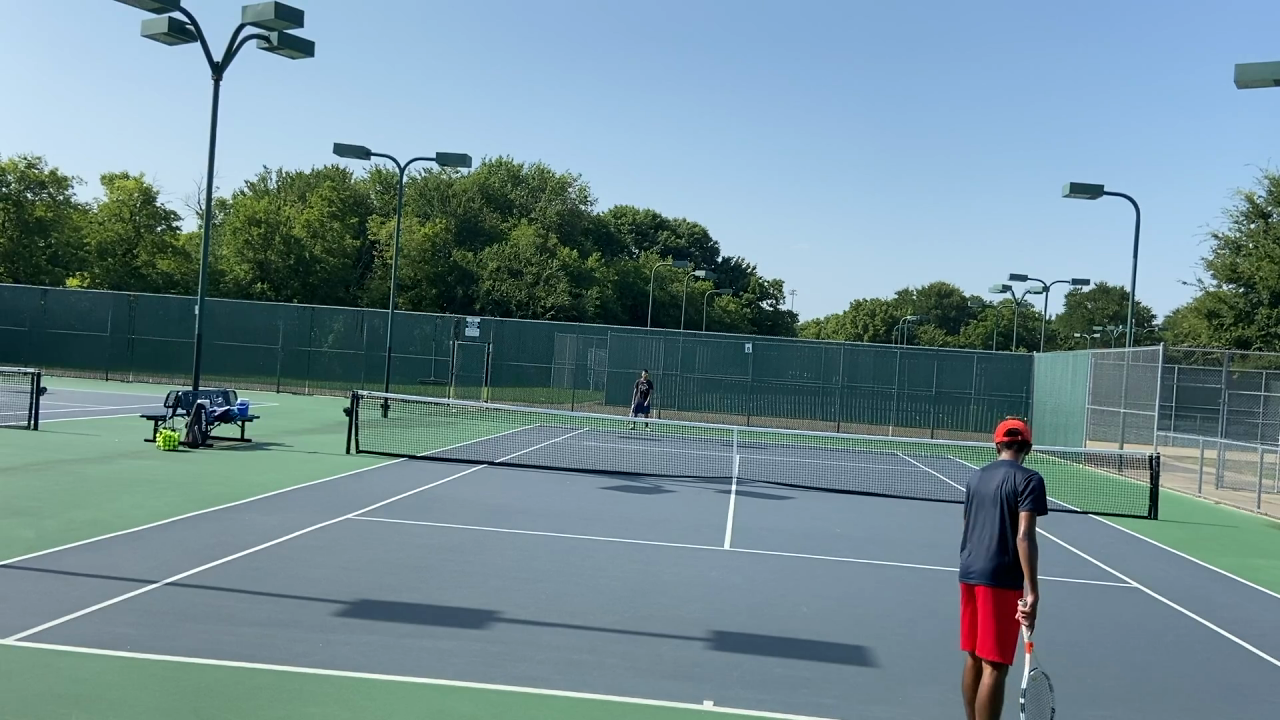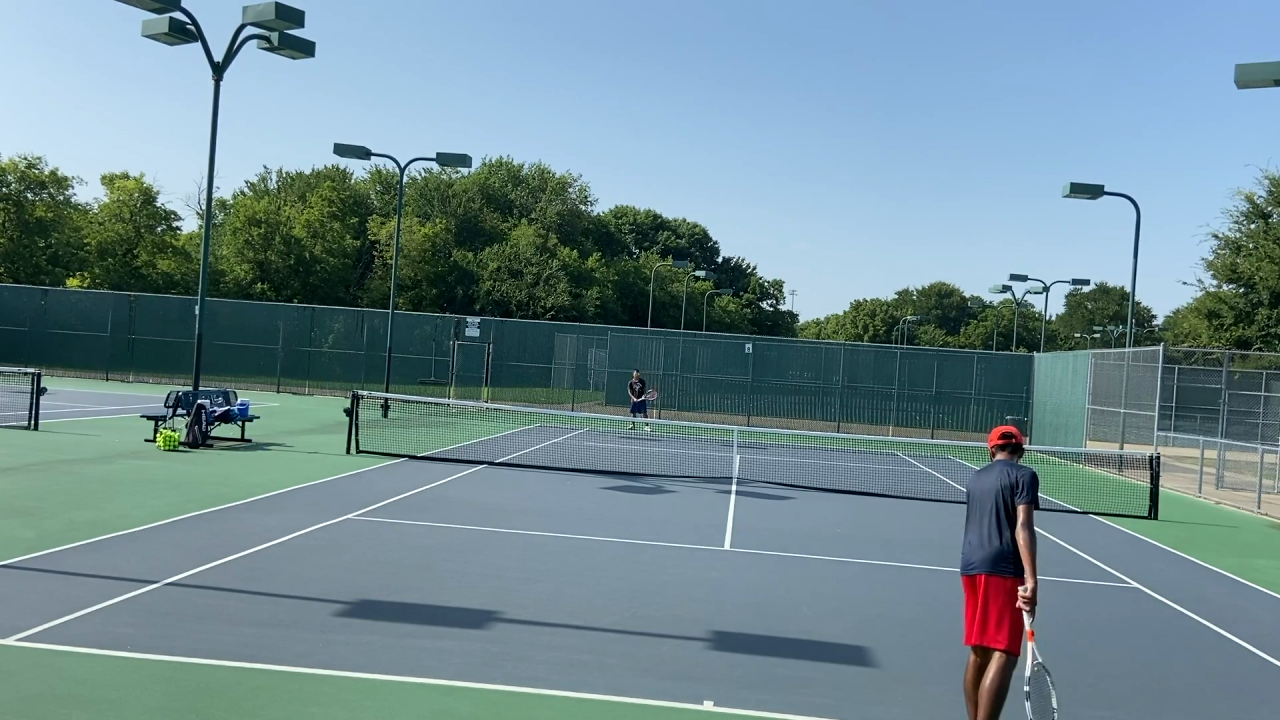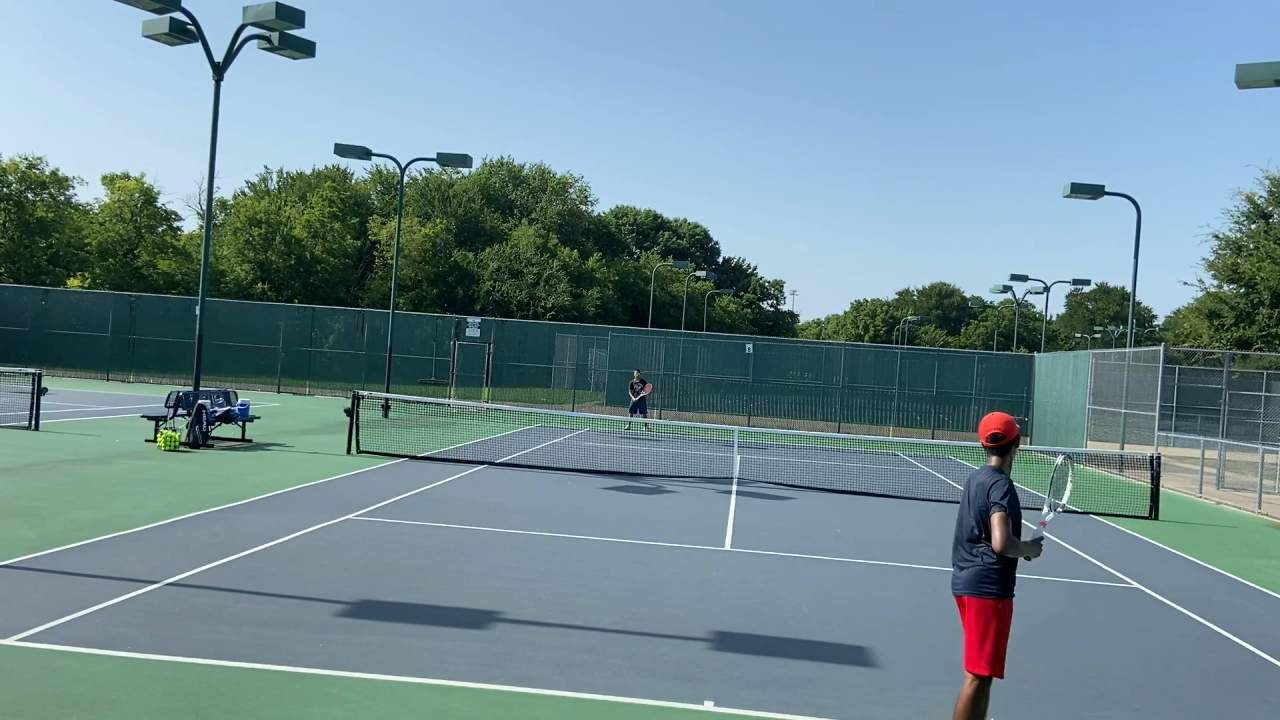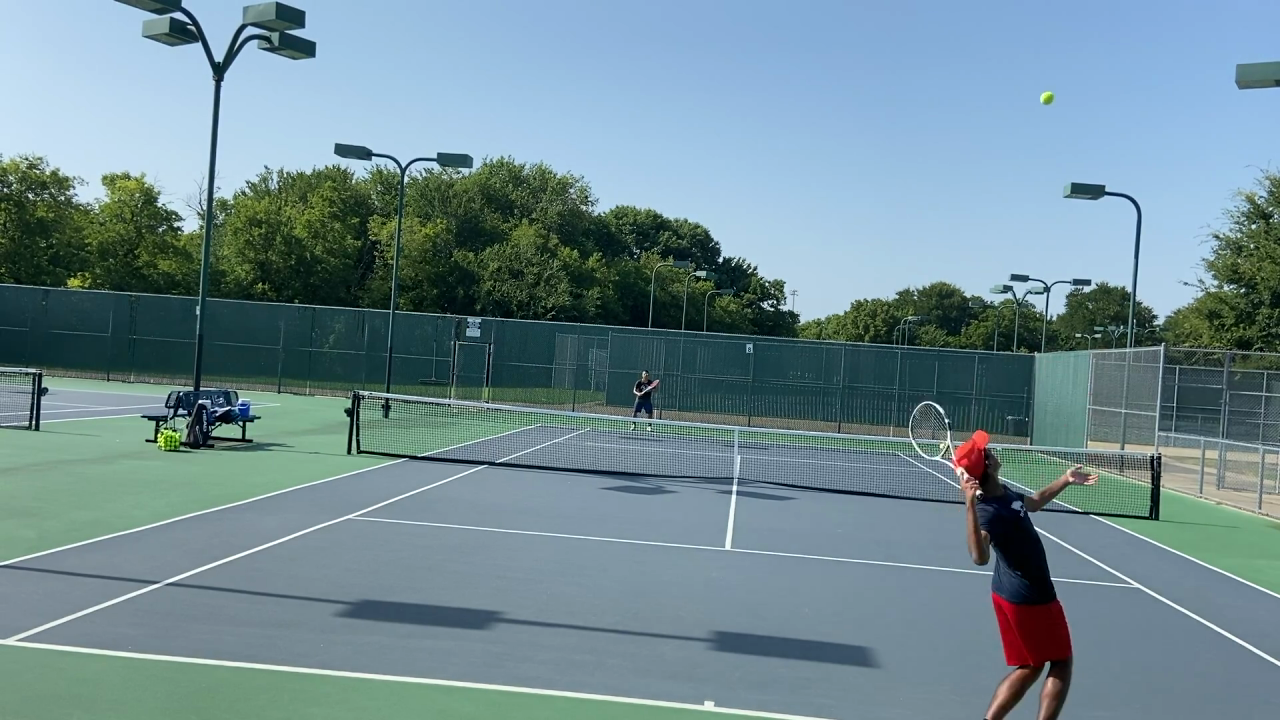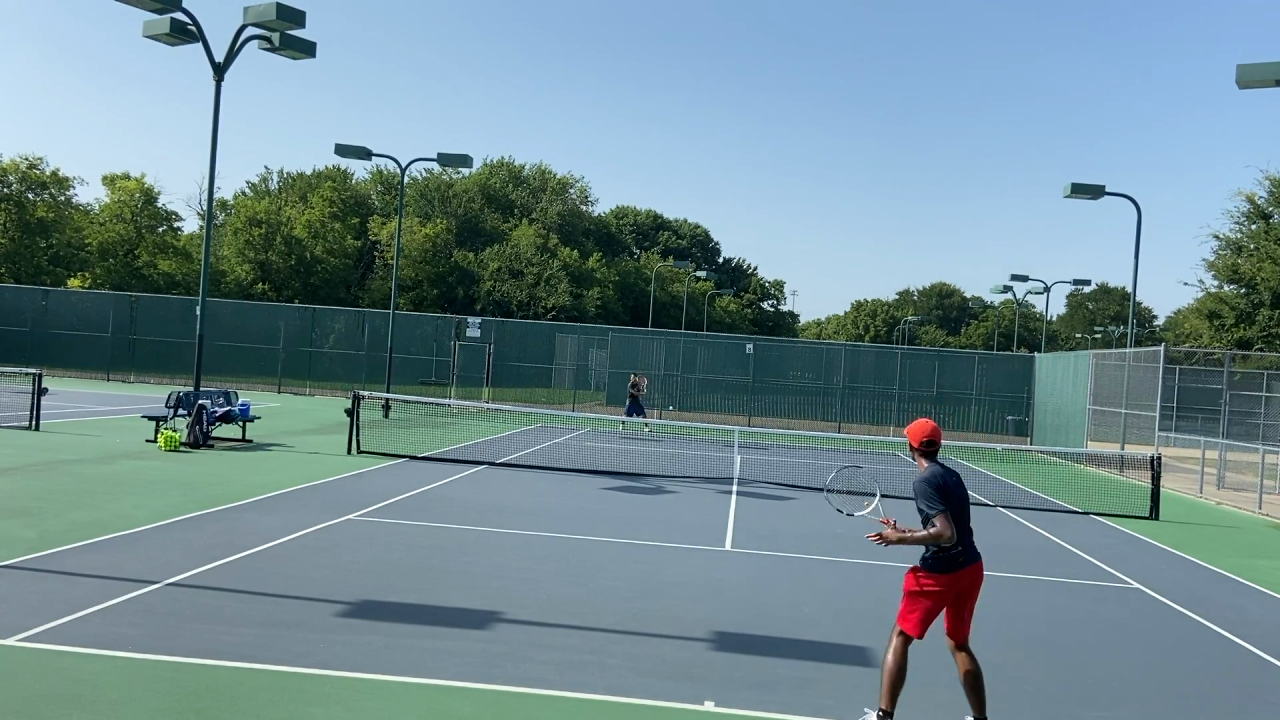
dt=1s
person 1, frame 1
left shoulder: (978, 477)
right shoulder: (1029, 479)
right elbow: (1024, 537)
right wrist: (1032, 593)
left hip: (969, 572)
right hip: (1001, 579)
left knee: (975, 657)
right knee: (995, 666)
person 1, frame 2
left shoulder: (976, 478)
right shoulder: (1024, 475)
right elbow: (1023, 527)
right wrist: (1031, 580)
left hip: (971, 566)
right hip: (1001, 570)
left knee: (979, 653)
right knee: (1002, 656)
person 1, frame 3
left shoulder: (977, 478)
right shoulder: (1001, 484)
right elbow: (1001, 544)
right wrist: (1031, 548)
left hip: (967, 582)
right hip: (986, 587)
left knee: (982, 669)
right knee: (979, 675)
person 1, frame 4
left shoulder: (997, 492)
right shoulder: (986, 511)
left elbow: (1033, 501)
right elbow: (979, 557)
left wrist: (1065, 480)
right wrist: (970, 507)
left hip: (1008, 593)
right hip: (1028, 598)
left knee: (1026, 670)
right knee: (1060, 664)
person 1, frame 5
left shoulder: (924, 482)
right shoulder: (954, 477)
left elbow: (947, 535)
left wrist: (900, 538)
right wrist: (915, 533)
left hip: (939, 573)
right hip: (971, 568)
left knee: (899, 640)
right knee: (958, 645)
